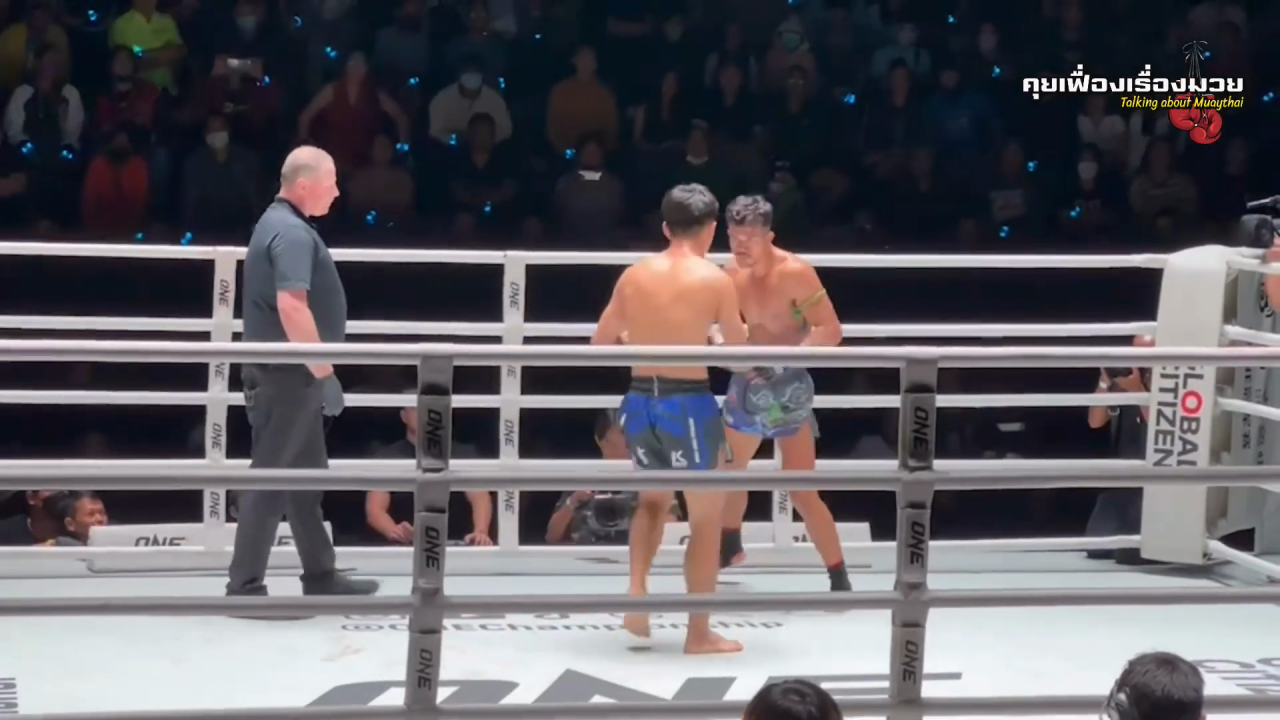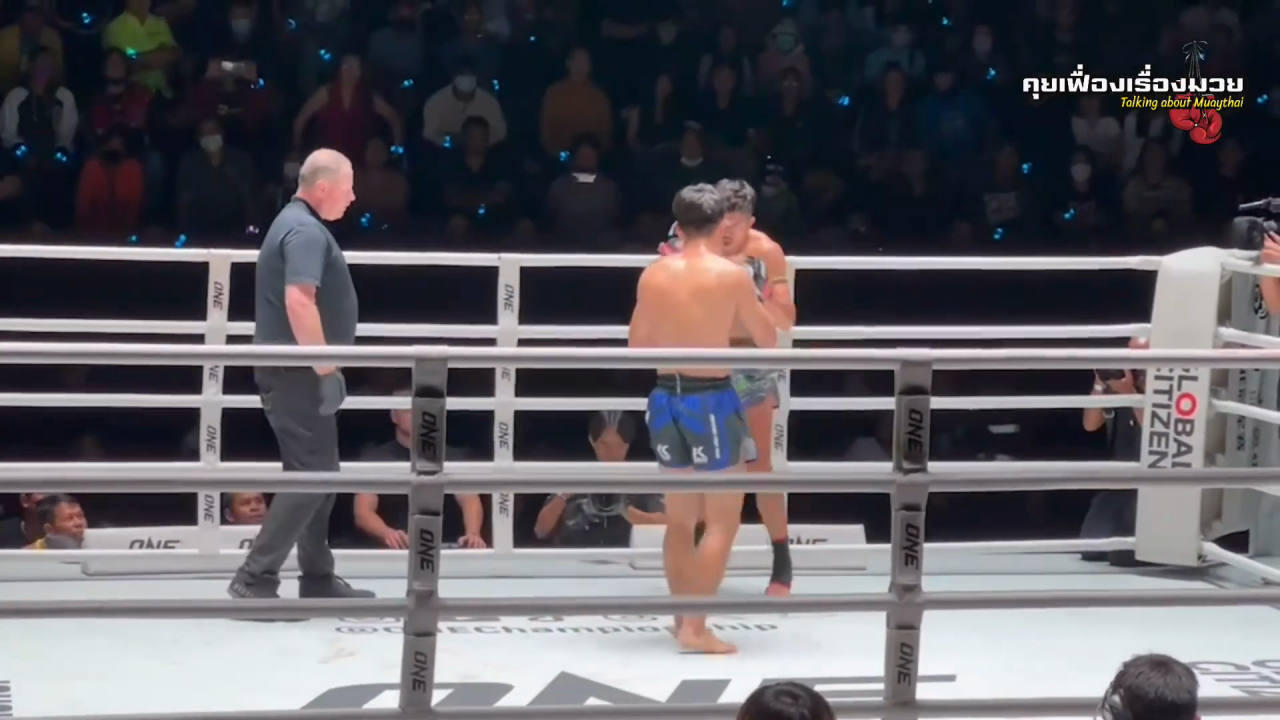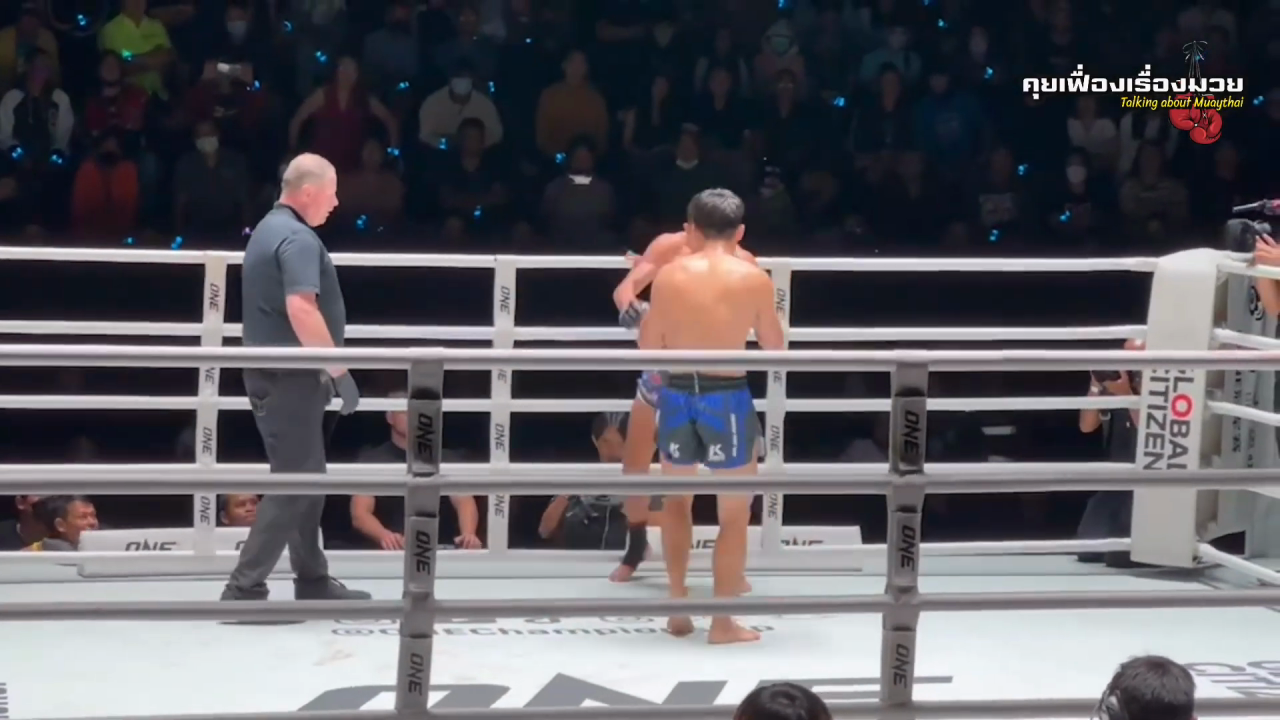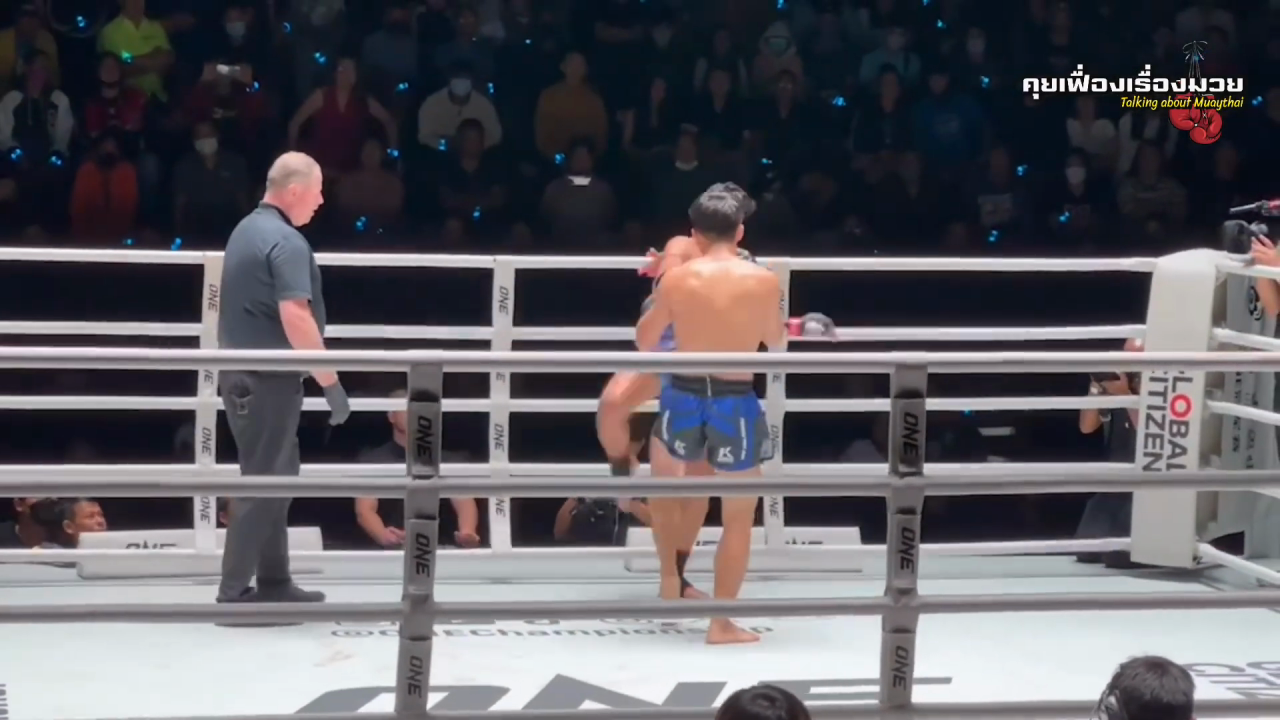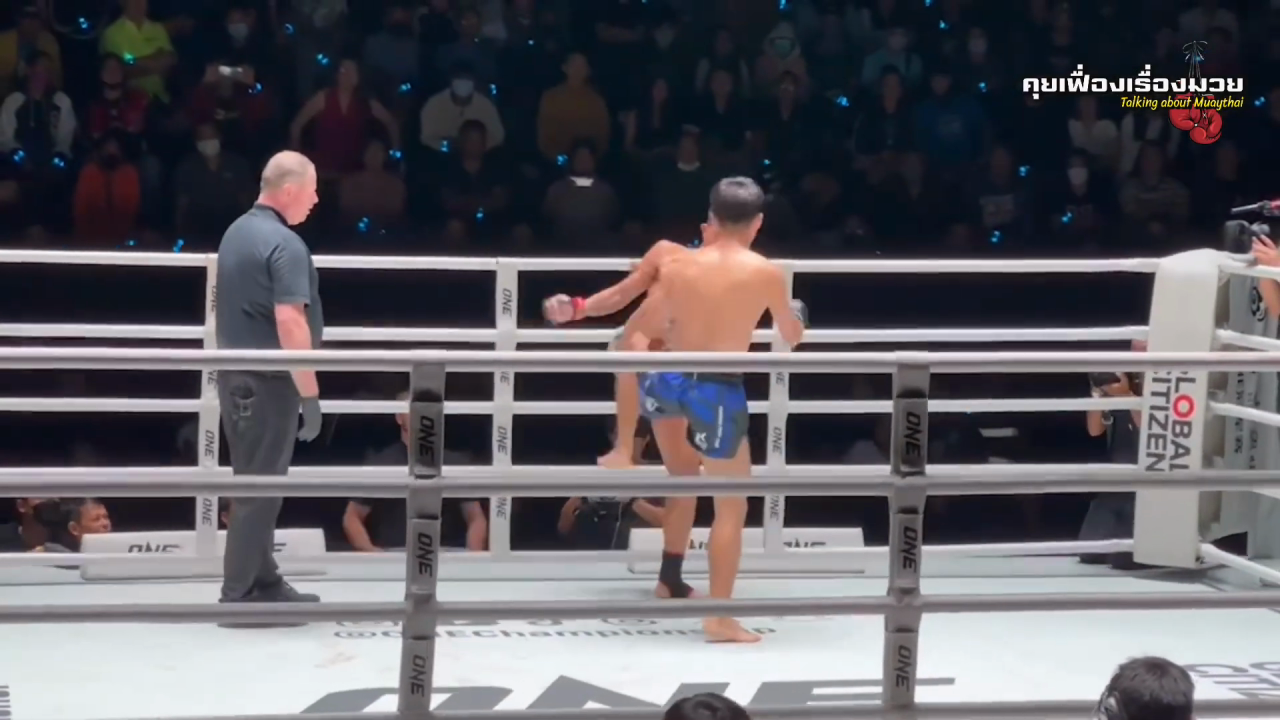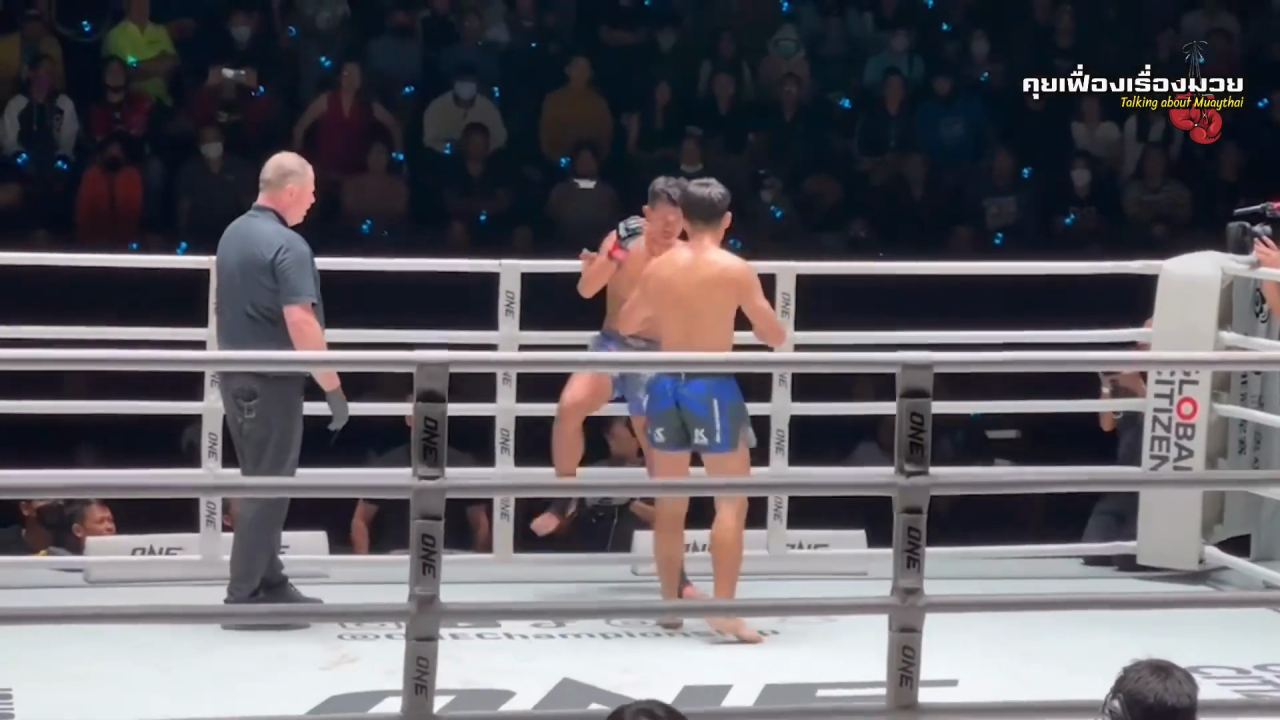
dt=0.3s
person 1, frame 1
left shoulder: (633, 275)
right shoulder: (715, 280)
left elbow: (600, 341)
right elbow: (739, 350)
left hip: (640, 401)
right hip: (689, 405)
left knee: (653, 501)
right knee: (706, 521)
left ankle: (636, 601)
right ankle: (699, 633)
person 1, frame 2
left shoulder: (652, 276)
right shoulder: (732, 275)
left elbow: (638, 342)
right elbow: (768, 340)
right wrist: (755, 301)
left hip: (665, 398)
right hip: (711, 400)
left knee: (679, 519)
right knee: (723, 520)
left ankle: (684, 616)
right ankle: (695, 627)
person 1, frame 3
left shoulder: (668, 276)
right shoulder: (754, 278)
left elbow: (648, 345)
right elbow: (775, 347)
left hip: (677, 396)
right hip: (727, 399)
left knee: (676, 500)
right knee: (734, 516)
left ankle: (678, 605)
right ankle: (722, 622)
person 1, frame 4
left shoulder: (677, 277)
right shoulder: (764, 280)
left elbow: (645, 340)
right elbow: (775, 343)
left hip: (683, 395)
right hip: (734, 403)
right knee: (738, 517)
left ankle: (669, 577)
right ankle: (721, 622)
person 1, frame 5
left shoulder: (680, 265)
right shoulder: (765, 272)
left elbow: (638, 325)
right elbow: (792, 336)
right wrist: (793, 315)
left hip: (673, 381)
right hip: (719, 392)
right knee: (731, 508)
right ankle: (719, 617)
person 1, frame 6
left shoulder: (657, 267)
right shoulder: (735, 269)
left elbow: (625, 325)
right elbow: (775, 337)
right wrist: (772, 334)
left hip: (666, 385)
right hip: (713, 387)
left knee: (669, 508)
right knee: (732, 502)
left ankle: (669, 603)
person 2, frame 1
left shoulder: (280, 223)
right shoulder: (292, 232)
right elbow: (291, 306)
left wrist: (315, 371)
right wrist: (324, 373)
left hip: (288, 372)
right hip: (283, 375)
left knee: (306, 474)
left ankle: (320, 575)
right ankle: (244, 586)
person 2, frame 2
left shoulder: (295, 223)
right shoulder: (306, 230)
right elbow: (298, 302)
left wrist: (324, 368)
right wrist: (327, 370)
left hip: (297, 371)
right hip: (298, 373)
left knee: (317, 474)
right knee: (312, 475)
left ankle: (318, 579)
right ankle: (255, 576)
person 2, frame 3
left shoulder: (269, 229)
right shoulder: (297, 238)
right elbow: (302, 311)
right wrist: (339, 373)
left hip: (272, 373)
right hip: (289, 378)
left knee: (304, 480)
left ankle: (314, 581)
right ankle: (243, 587)
person 2, frame 4
left shoulder: (247, 229)
right shoulder: (286, 241)
right elbow: (295, 318)
right wrist: (330, 382)
left hip: (244, 373)
right hip: (268, 378)
left knee: (272, 477)
right knee: (263, 483)
left ankle: (273, 581)
right ankle: (235, 593)
person 2, frame 5
left shoulder: (237, 231)
right shoulder: (284, 244)
right elbow: (290, 324)
right wrist: (309, 393)
left hip: (236, 372)
right hip: (267, 380)
left knee: (256, 482)
left ankle: (263, 582)
right ankle: (237, 595)
person 2, frame 6
left shoulder: (234, 232)
right shoulder: (287, 245)
right elbow: (300, 323)
right wrist: (333, 388)
left hip: (237, 373)
right hip: (271, 380)
left knee: (261, 483)
left ankle: (270, 583)
right ankle: (244, 596)
person 3, frame 1
left shoulder: (796, 273)
right shoulder: (733, 269)
left elbow: (831, 331)
left hip: (786, 385)
right hip: (747, 382)
left knee: (801, 492)
right knee: (727, 472)
left ankle: (841, 583)
right ankle: (730, 547)
person 3, frame 2
left shoulder: (766, 251)
left elbow: (786, 319)
left wrist: (762, 284)
left hip: (753, 362)
left knee: (758, 466)
left ankle: (782, 561)
person 3, frame 3
left shoulder: (741, 262)
right shoulder: (668, 246)
right elbow: (624, 288)
right wrist: (627, 305)
right knee: (634, 460)
right ankle: (635, 550)
person 3, frame 4
right shoulder: (681, 247)
right elbow: (669, 277)
right hip: (666, 346)
left knee: (701, 474)
right knee: (612, 404)
left ankle: (675, 573)
right ankle: (622, 469)
person 3, frame 5
right shoulder: (666, 252)
right elbow: (621, 294)
right wrist: (575, 307)
right hip: (633, 373)
left knee: (687, 476)
left ankle: (670, 578)
right ankle: (624, 445)
person 3, frame 6
right shoulder: (620, 240)
right elbow: (586, 290)
right wrist: (614, 252)
right hip: (610, 349)
right knee: (568, 409)
right ankle: (562, 497)
person 4, frame 1
right shoulder: (1121, 384)
right elbow: (1095, 421)
left wrist: (1137, 390)
right wrist: (1104, 382)
left knee: (1129, 553)
right knee: (1096, 548)
person 4, frame 2
right shoulder: (1116, 385)
right elbow: (1090, 424)
left wrist: (1131, 393)
right wrist: (1099, 385)
left knee: (1123, 556)
right knee: (1091, 550)
person 4, frame 3
right shoulder: (1112, 386)
right elbow: (1086, 426)
left wrist: (1127, 395)
right wrist: (1095, 387)
left knee: (1118, 557)
right knee: (1087, 552)
person 4, frame 4
right shoulder: (1112, 385)
right elbow: (1086, 427)
left wrist: (1126, 395)
right wrist: (1095, 387)
left knee: (1117, 557)
right knee: (1086, 553)
person 4, frame 5
right shoulder: (1116, 383)
right elbow: (1094, 430)
left wrist: (1127, 396)
right wrist: (1097, 391)
left knee: (1123, 559)
right knee: (1089, 553)
person 4, frame 6
right shoulder: (1125, 382)
right elbow: (1107, 425)
left wrist: (1138, 386)
right wrist: (1107, 385)
left knee: (1128, 559)
right knee: (1094, 554)
